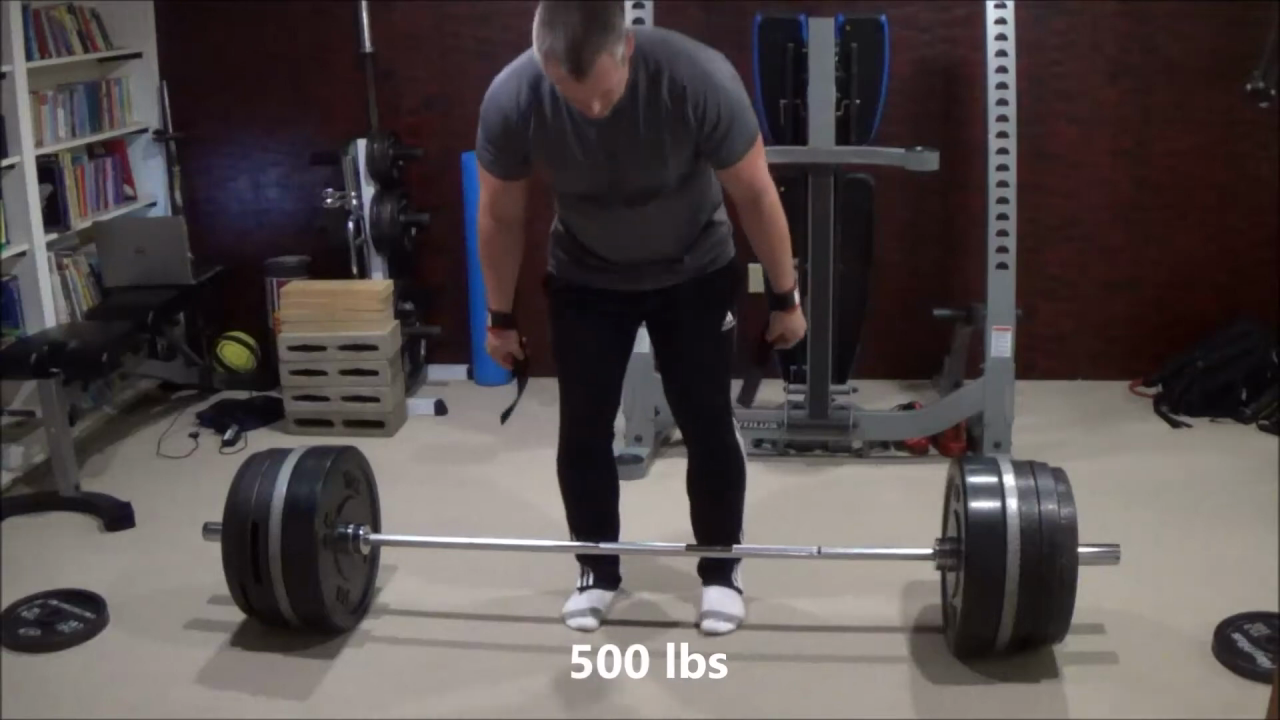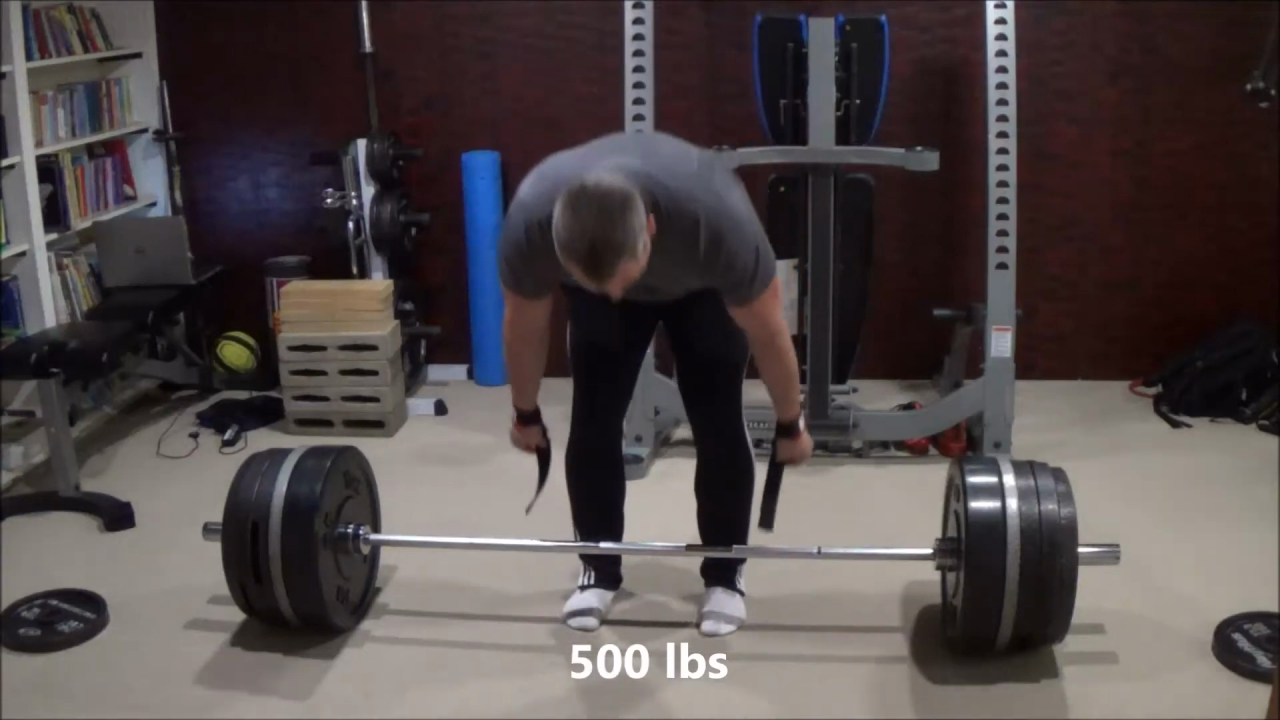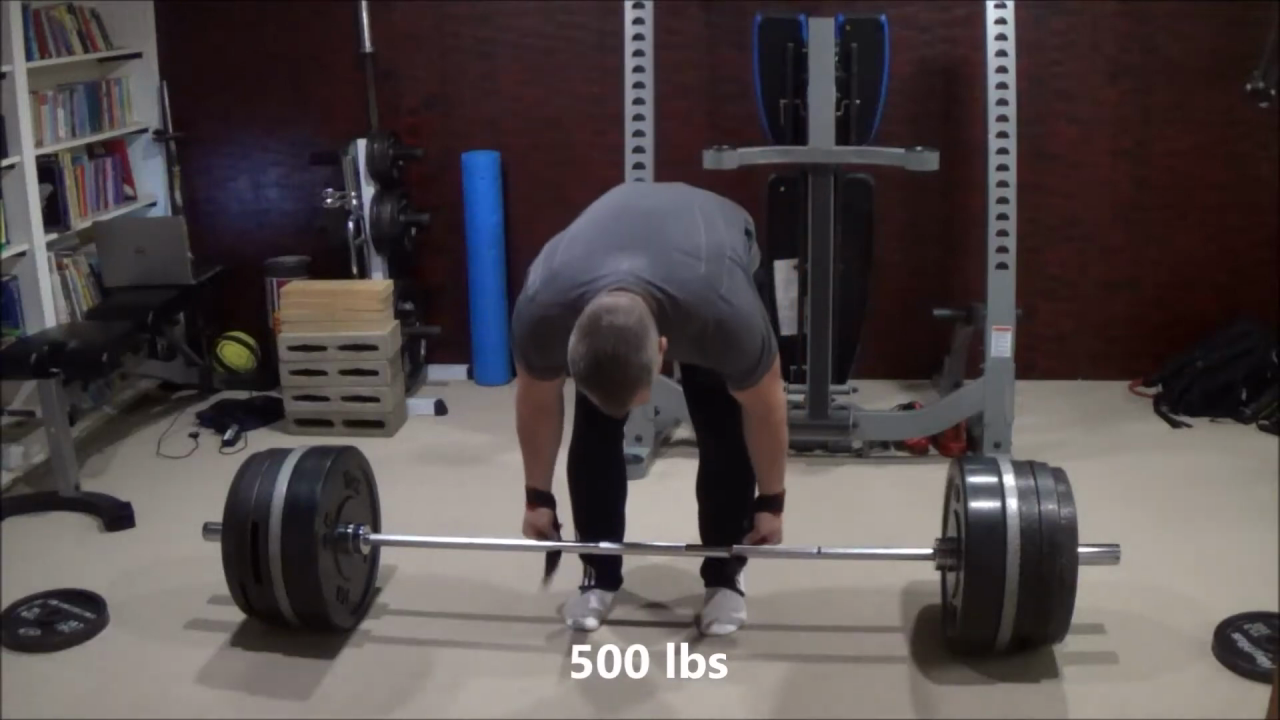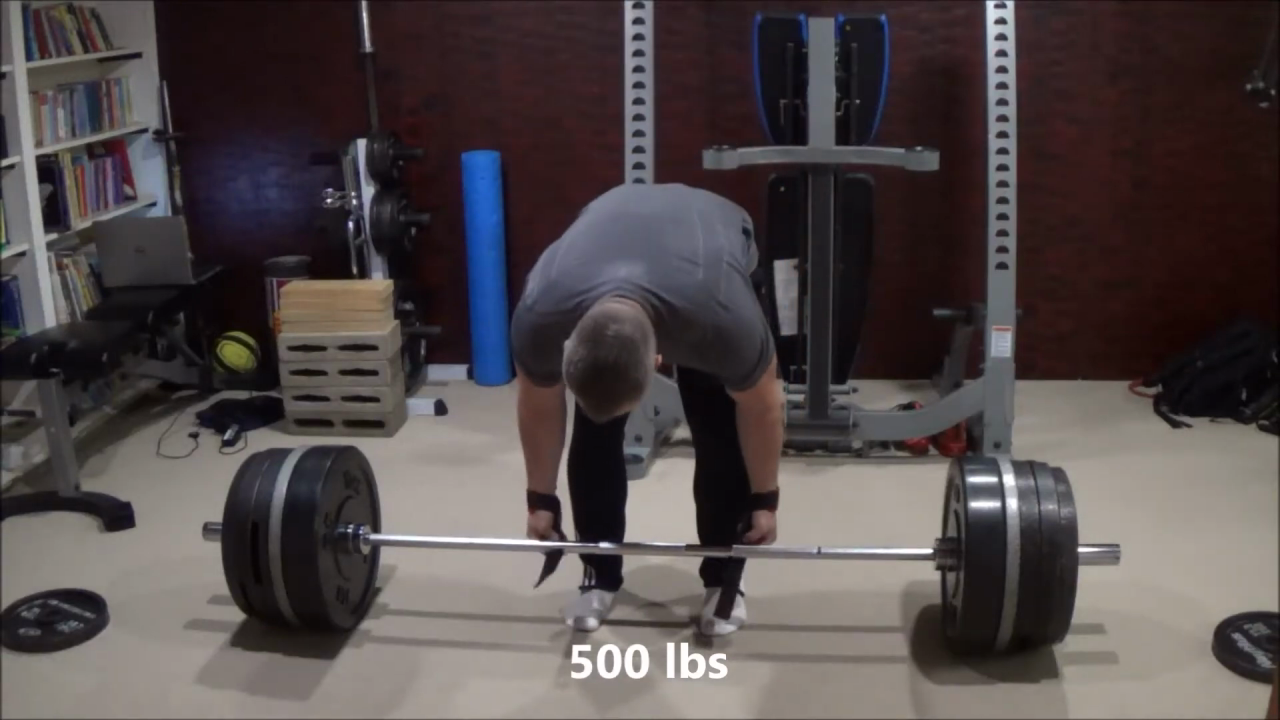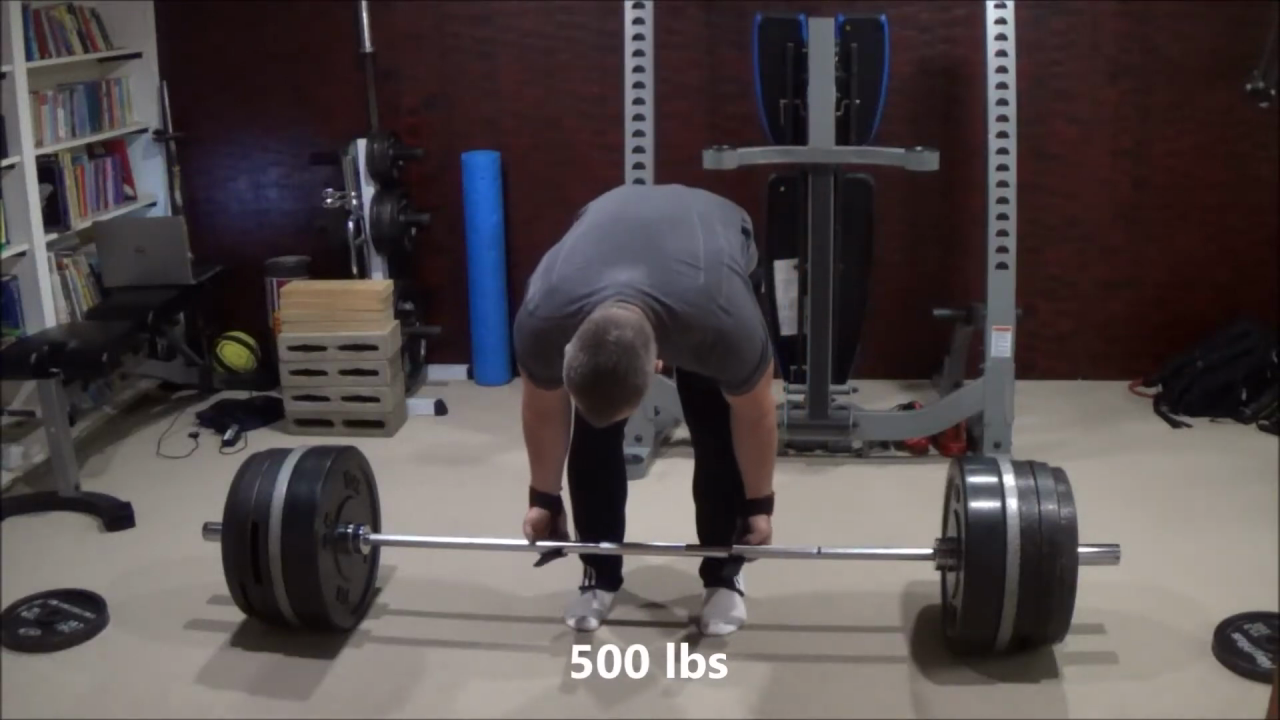
dt=0.3s
person 1, frame 1
left shoulder: (697, 77)
right shoulder: (509, 102)
left elbow: (755, 196)
right elbow: (501, 216)
left wrist: (785, 298)
right wrist: (502, 317)
left hip: (696, 272)
right hip: (583, 278)
left knee: (708, 424)
right knee: (583, 428)
left ankle: (721, 571)
right ankle: (597, 572)
person 1, frame 2
left shoulder: (716, 215)
right shoulder: (531, 219)
left elbow: (767, 329)
right elbow: (523, 323)
left wrist: (790, 424)
right wrist: (526, 412)
left hip: (705, 288)
left knee: (718, 424)
right knee: (594, 421)
left ankle: (725, 574)
right ankle: (598, 569)
person 1, frame 3
left shoulder: (725, 313)
right shoulder: (541, 310)
left elbow: (765, 409)
right elbow: (538, 404)
left wrist: (771, 501)
right wrist: (537, 496)
left knee: (723, 431)
right knee: (593, 430)
left ankle: (724, 575)
right ankle: (599, 573)
person 1, frame 4
left shoulder: (723, 317)
right shoulder: (540, 317)
left elbow: (761, 408)
right elbow: (539, 410)
left wrist: (765, 499)
right wrist: (540, 499)
left knee: (720, 431)
right knee: (593, 433)
left ankle: (722, 575)
right ankle: (599, 573)
person 1, frame 5
left shoulder: (723, 321)
right shoulder: (542, 320)
left elbow: (754, 415)
right elbow: (544, 411)
left wrist: (759, 503)
right wrist: (544, 498)
left knee: (717, 431)
right knee: (591, 432)
left ankle: (722, 575)
right ankle: (600, 573)
